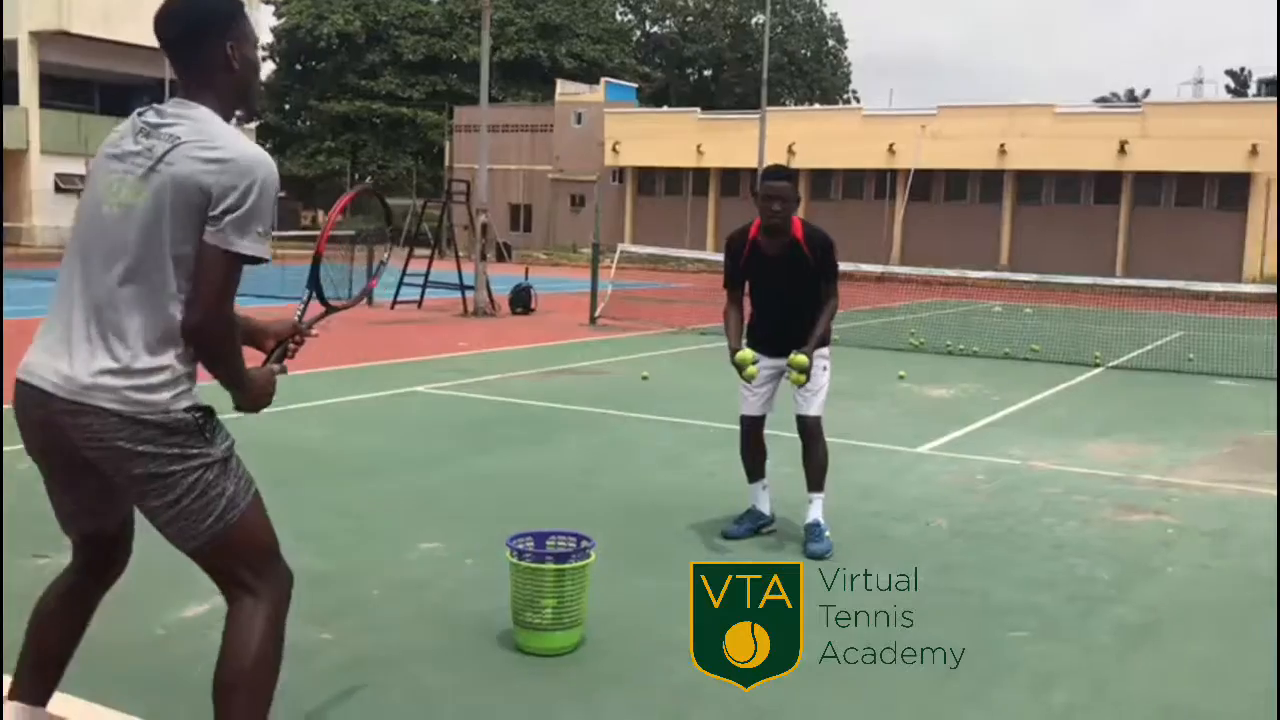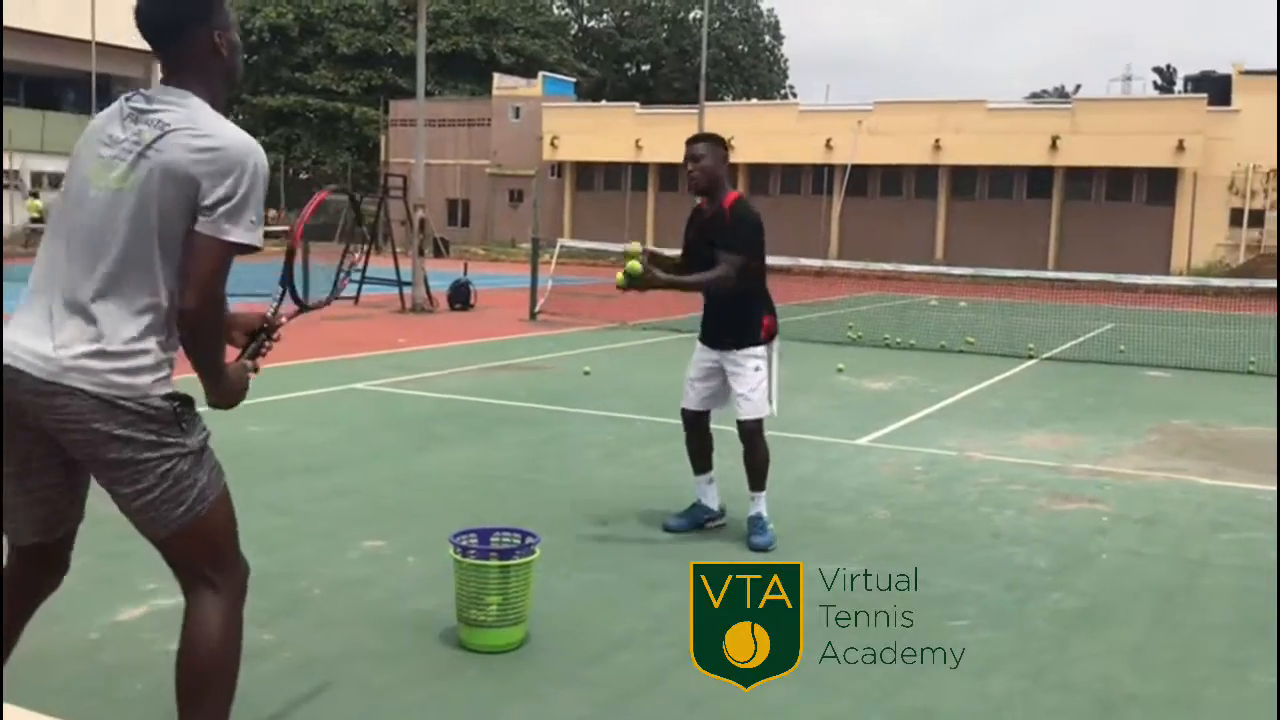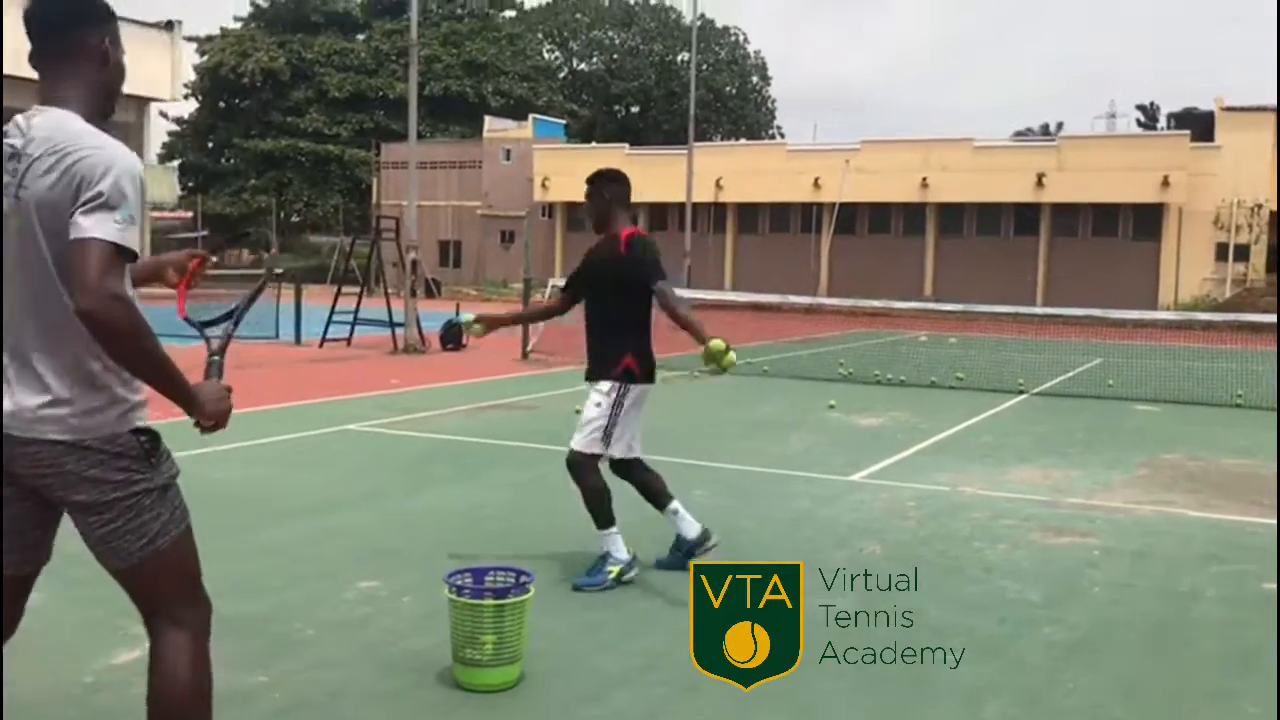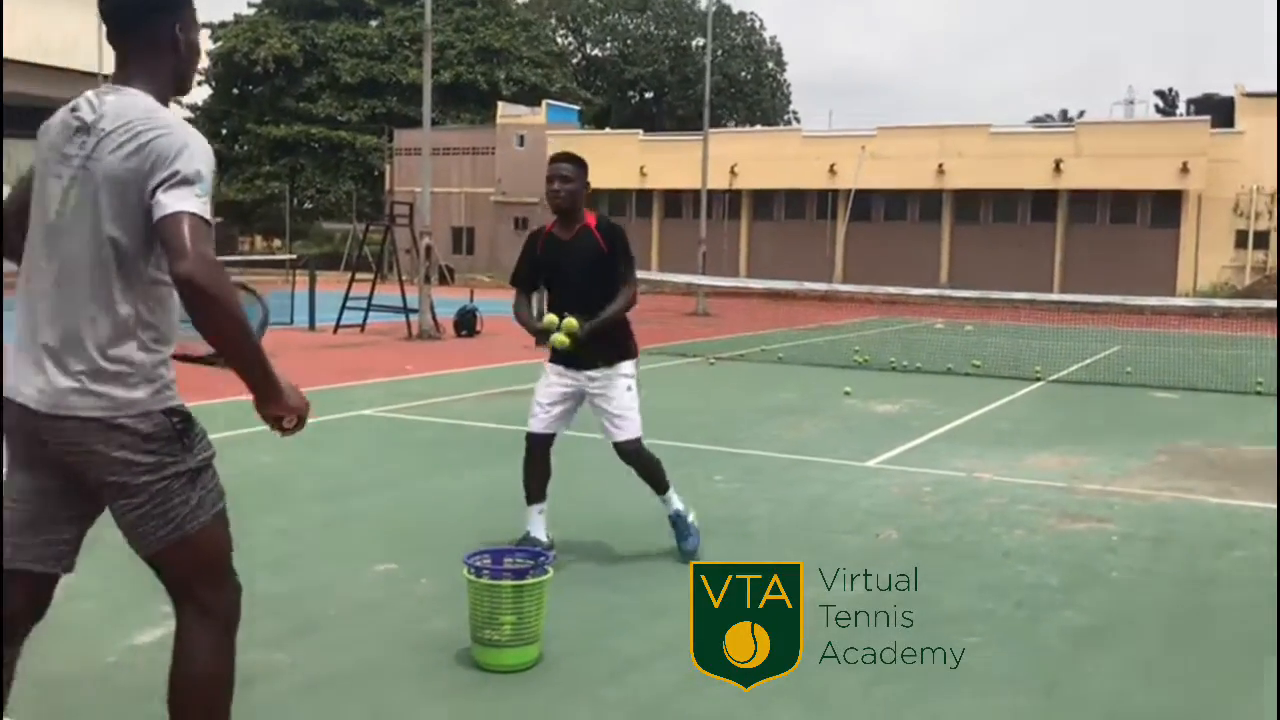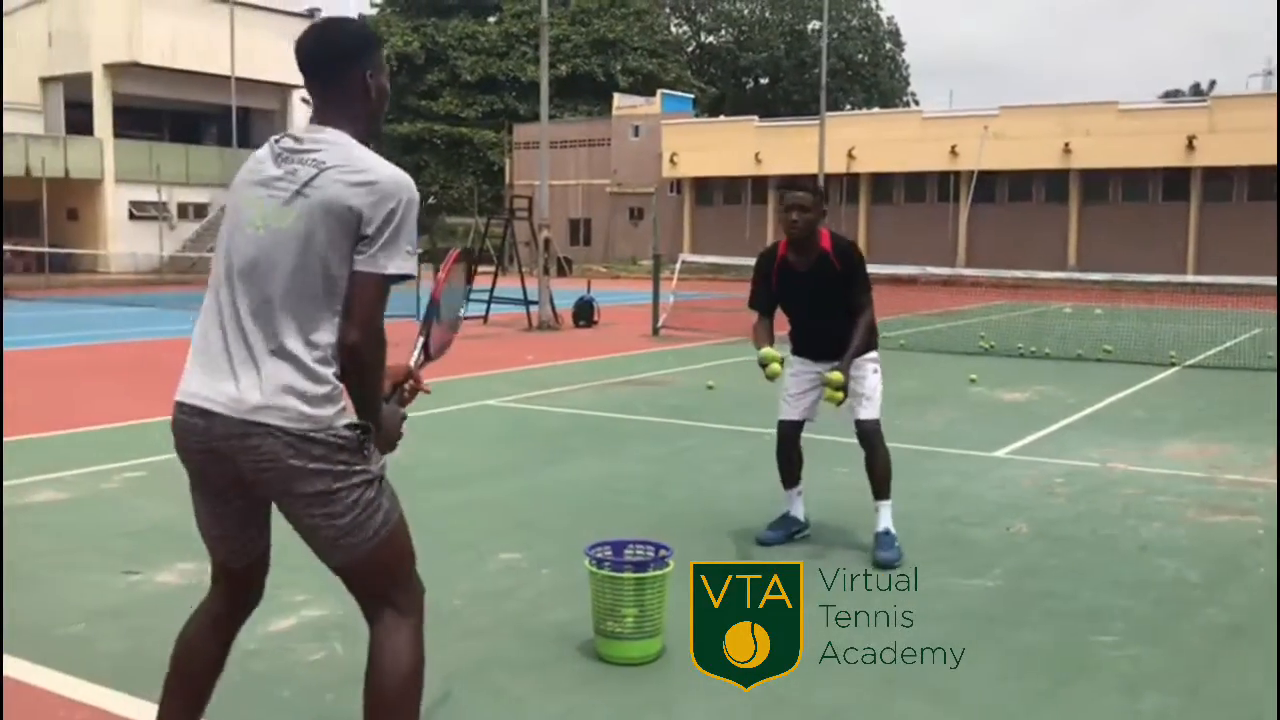
dt=1s
person 1, frame 1
left shoulder: (126, 136)
right shoulder: (242, 162)
right elbow: (203, 316)
left wrist: (252, 331)
right wrist: (243, 385)
right hip: (137, 408)
left knee: (98, 558)
right knee: (261, 584)
person 1, frame 2
left shoulder: (109, 122)
right shoulder: (231, 150)
right elbow: (195, 301)
left wrist: (220, 325)
right wrist: (219, 377)
right hip: (114, 393)
right knee: (218, 579)
person 1, frame 3
right shoulder: (104, 160)
right elbow: (96, 305)
left wrist: (144, 270)
right wrist: (191, 396)
right hip: (92, 436)
right knee: (180, 617)
person 1, frame 4
left shoulder: (59, 127)
right shoulder: (172, 141)
right elbow: (194, 273)
right wrist: (269, 388)
right hip: (122, 414)
right knee: (209, 603)
person 1, frame 5
left shoulder: (259, 165)
right shoulder: (384, 184)
right elbow: (359, 332)
left wrist: (362, 379)
right wrist: (375, 418)
left hip: (199, 412)
right hip: (296, 430)
left knee: (233, 590)
right knee: (397, 603)
person 2, frame 1
left shoulder: (817, 242)
right shoulder: (739, 243)
left elbow: (830, 298)
right elbow: (734, 301)
left wrist: (811, 345)
right wrist: (734, 346)
left hip: (808, 345)
right hip: (761, 346)
left knee: (810, 425)
right knee: (750, 423)
left ankle: (815, 519)
right ankle: (760, 508)
person 2, frame 2
left shoulder: (742, 215)
right shoulder: (700, 216)
left elbow: (726, 276)
right elbow: (691, 265)
left wrist: (661, 281)
right wrist: (655, 262)
left hip: (751, 338)
right hip: (712, 337)
left knee: (750, 426)
right knee: (693, 417)
left ankle: (758, 513)
right ankle: (706, 503)
person 2, frame 3
left shoulder: (635, 247)
right shoulder: (597, 253)
left elbow: (663, 295)
right elbow: (559, 304)
left wrist: (699, 335)
right wrist: (504, 320)
left hip: (623, 374)
right hip: (606, 375)
left knee: (581, 460)
right knee: (624, 461)
left ankle: (617, 557)
right ankle: (691, 531)
person 2, frame 4
left shoulder: (609, 234)
right shoulder: (538, 242)
left elbow: (629, 294)
right elbow: (522, 298)
left wrist: (589, 328)
right wrist: (531, 324)
left hip: (612, 362)
right hip: (562, 363)
left knee: (630, 448)
right knee: (536, 441)
left ankle: (677, 512)
right ankle: (536, 535)
person 2, frame 5
left shoulder: (844, 252)
right shoulder: (770, 261)
left elbow: (865, 312)
right elbow: (763, 317)
left wrist: (847, 362)
right wrist: (766, 352)
left hip: (856, 353)
right hip: (804, 355)
left knee: (868, 430)
right knee: (786, 431)
left ankle: (884, 526)
right ankle: (796, 514)
